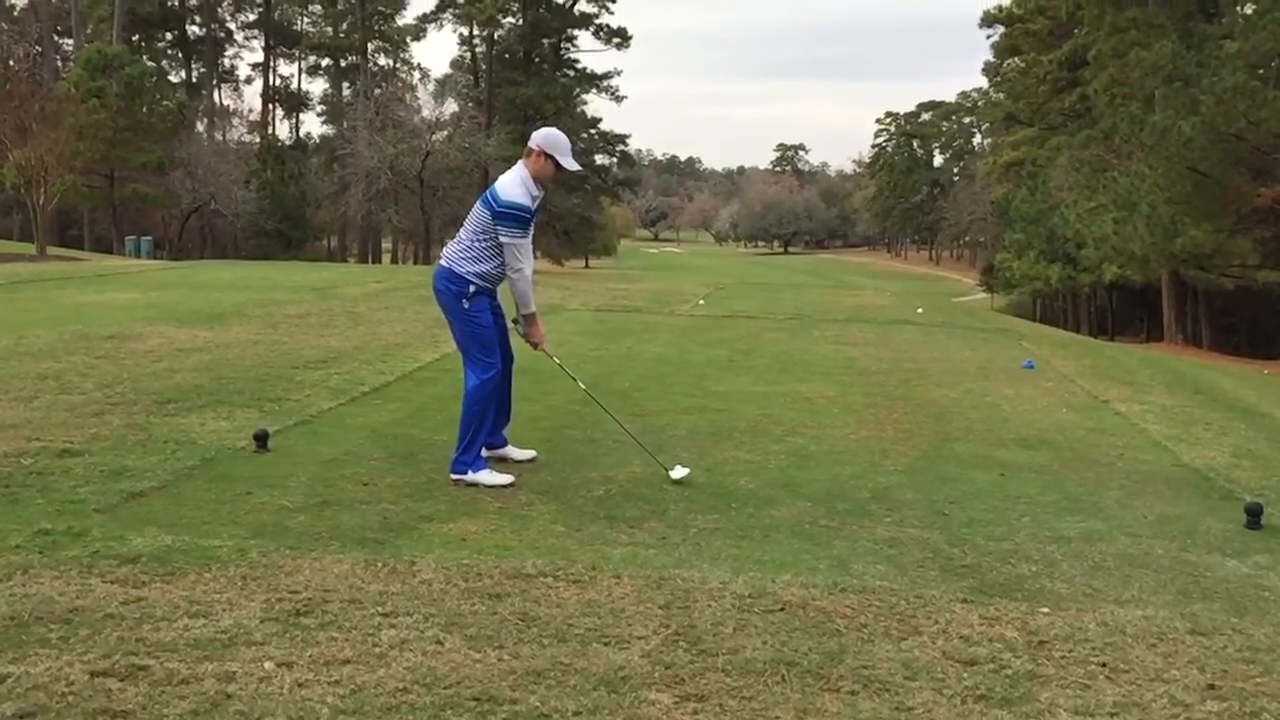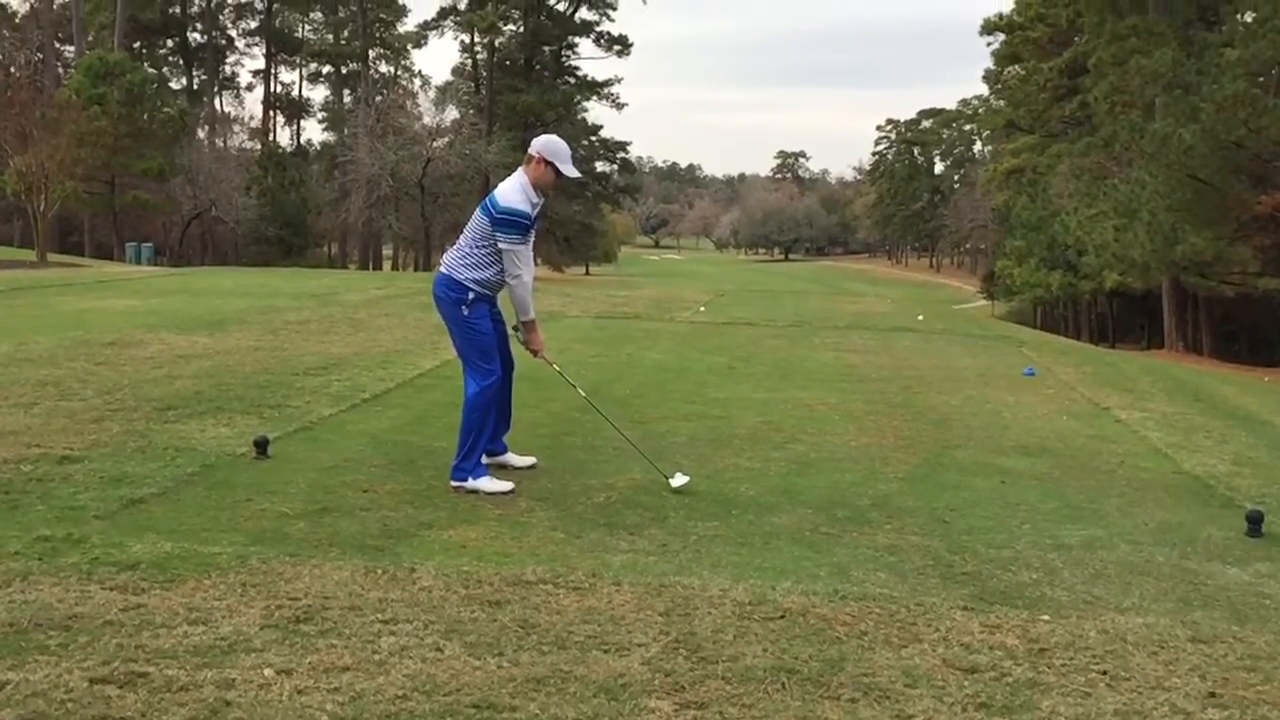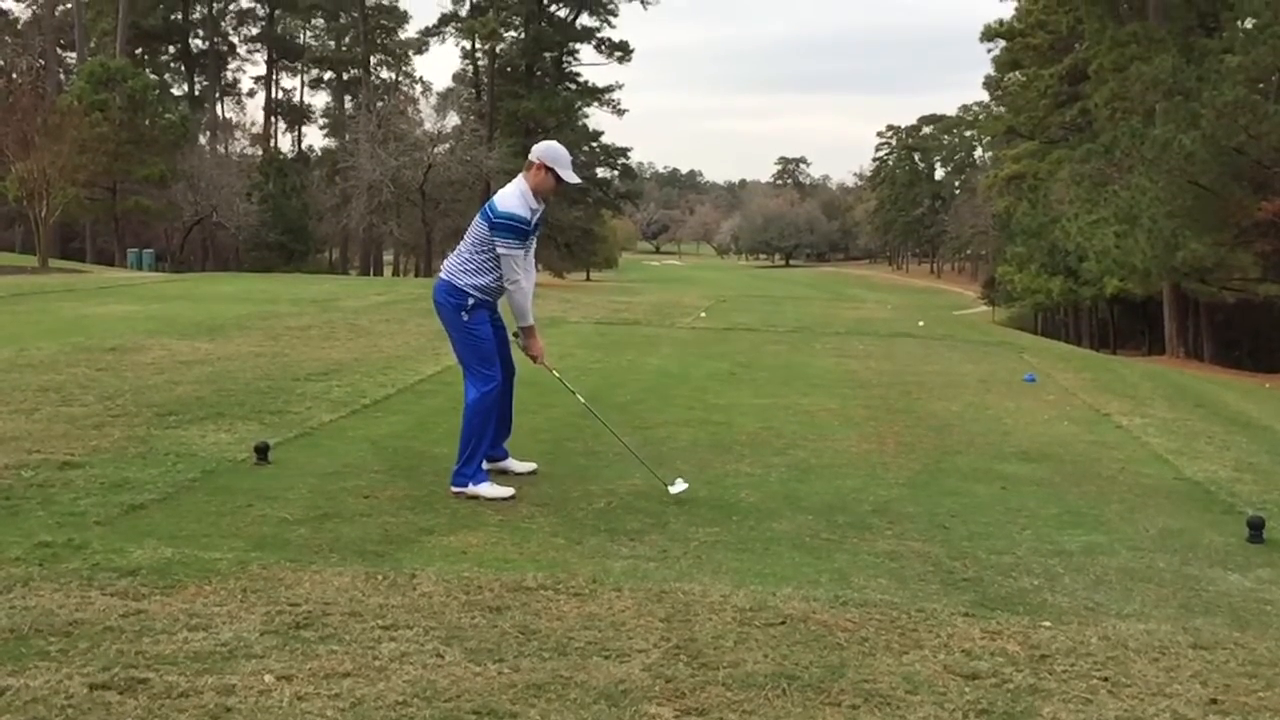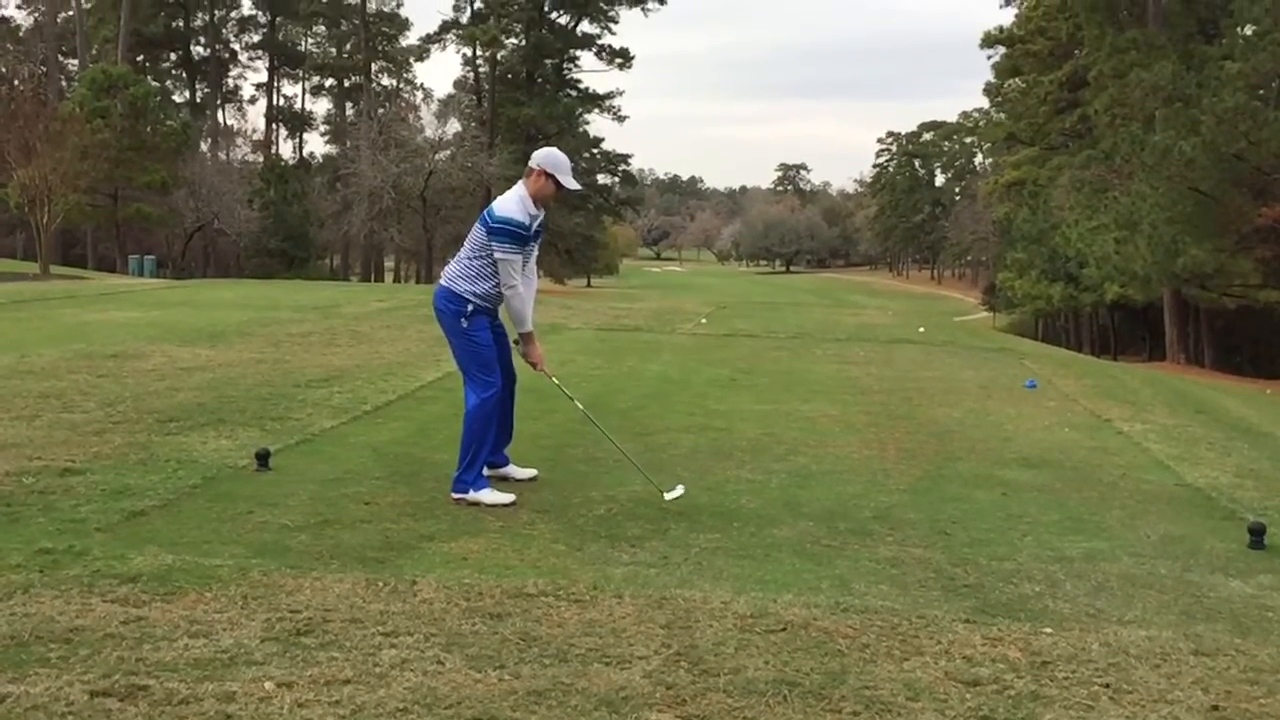
dt=0.5s
person 1, frame 1
left shoulder: (526, 189)
right shoulder: (514, 198)
left elbow: (522, 260)
right elbow: (517, 267)
left wrist: (526, 314)
right wrist: (531, 320)
left hip: (477, 284)
right hip: (460, 284)
left knee: (502, 361)
right knee: (485, 369)
left ankle: (493, 441)
right ankle: (467, 465)
person 1, frame 2
left shoulder: (528, 198)
right shoulder: (512, 203)
left elbow: (524, 263)
right elbow: (516, 274)
left wrist: (526, 320)
right wrist: (530, 326)
left hip: (477, 291)
right hip: (459, 290)
left knee: (503, 367)
right knee: (485, 376)
left ankle: (493, 447)
right ankle: (467, 471)
person 1, frame 3
left shoulder: (531, 205)
right shoulder: (511, 209)
left elbow: (526, 268)
right elbow: (513, 279)
left wrist: (526, 326)
right wrist: (529, 332)
left hip: (479, 297)
right hip: (459, 296)
left knee: (503, 373)
right knee: (485, 381)
left ankle: (494, 453)
right ankle: (467, 477)
person 1, frame 4
left shoulder: (534, 214)
right shoulder: (509, 215)
left elbow: (528, 275)
right elbow: (511, 285)
left wrist: (526, 332)
right wrist: (529, 338)
left hip: (481, 305)
right hip: (459, 302)
left knee: (505, 380)
right knee: (485, 387)
left ankle: (495, 459)
right ankle: (468, 483)
